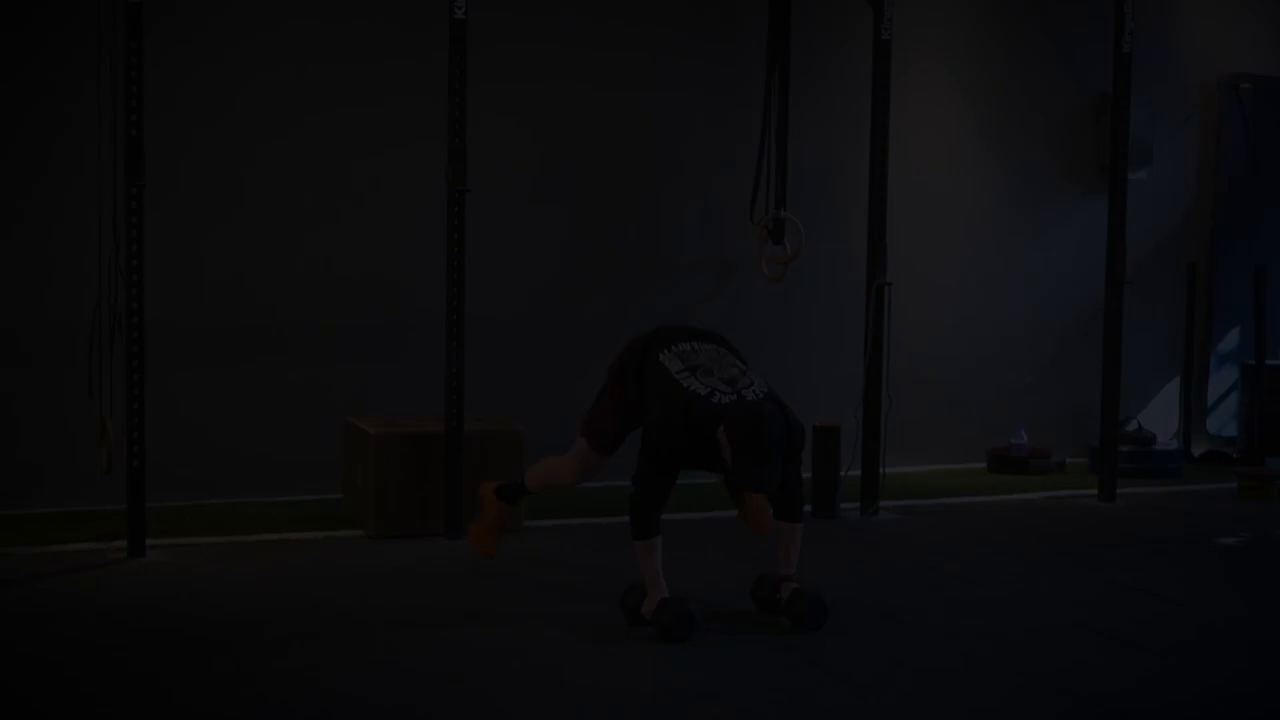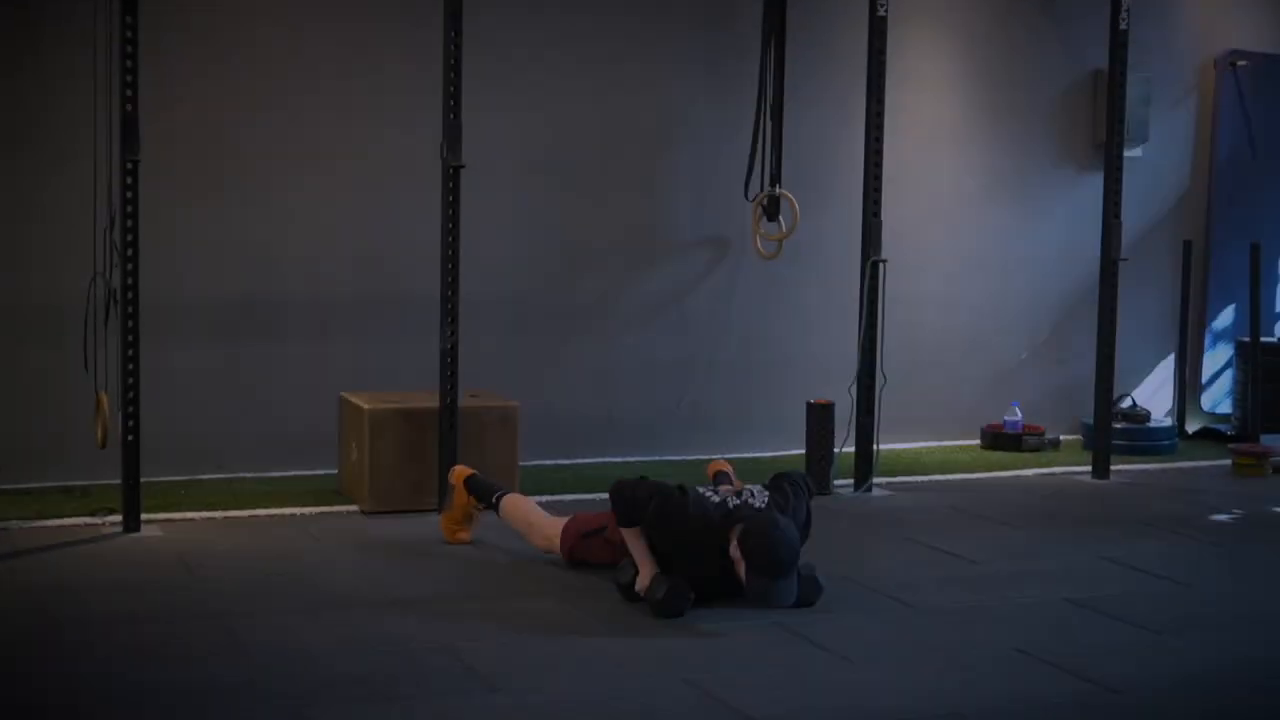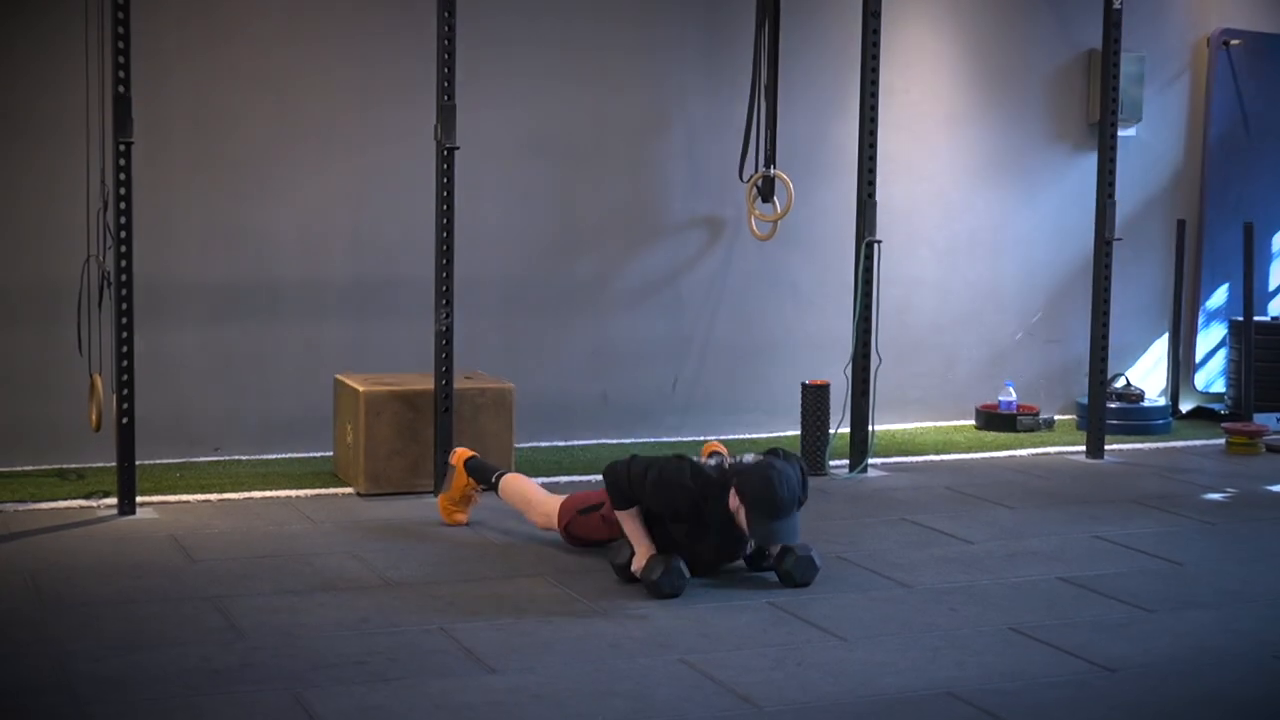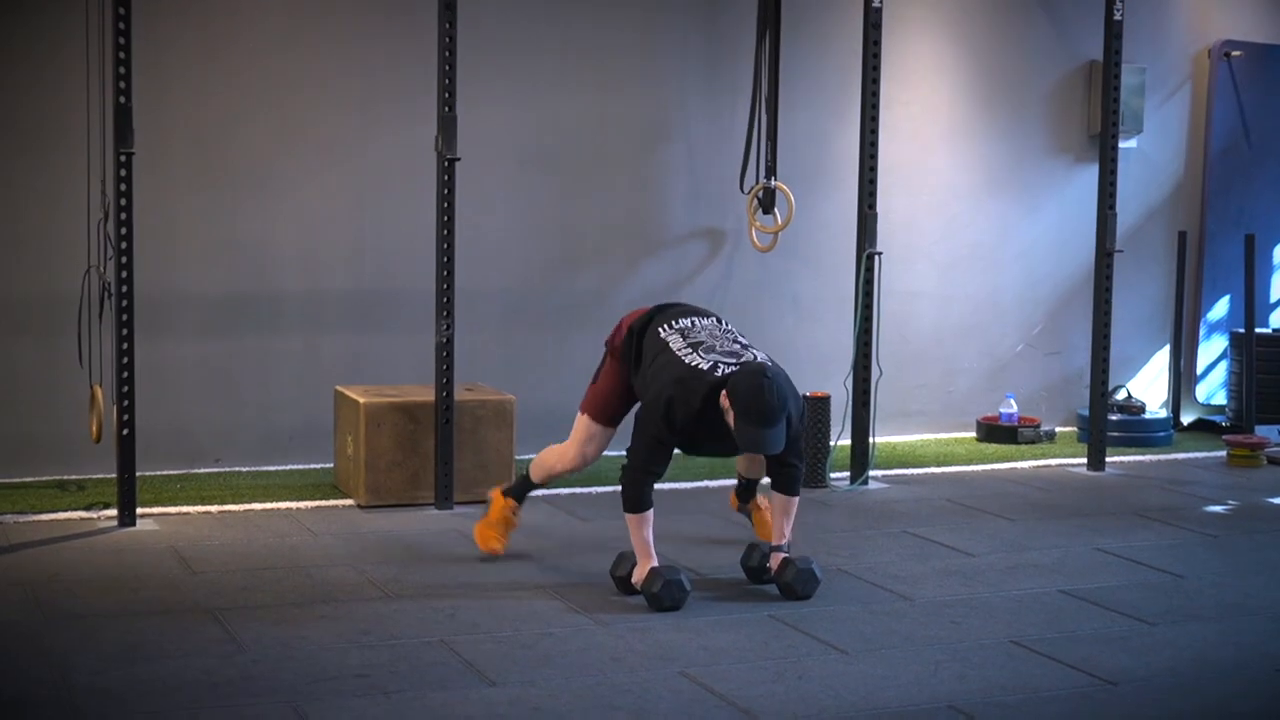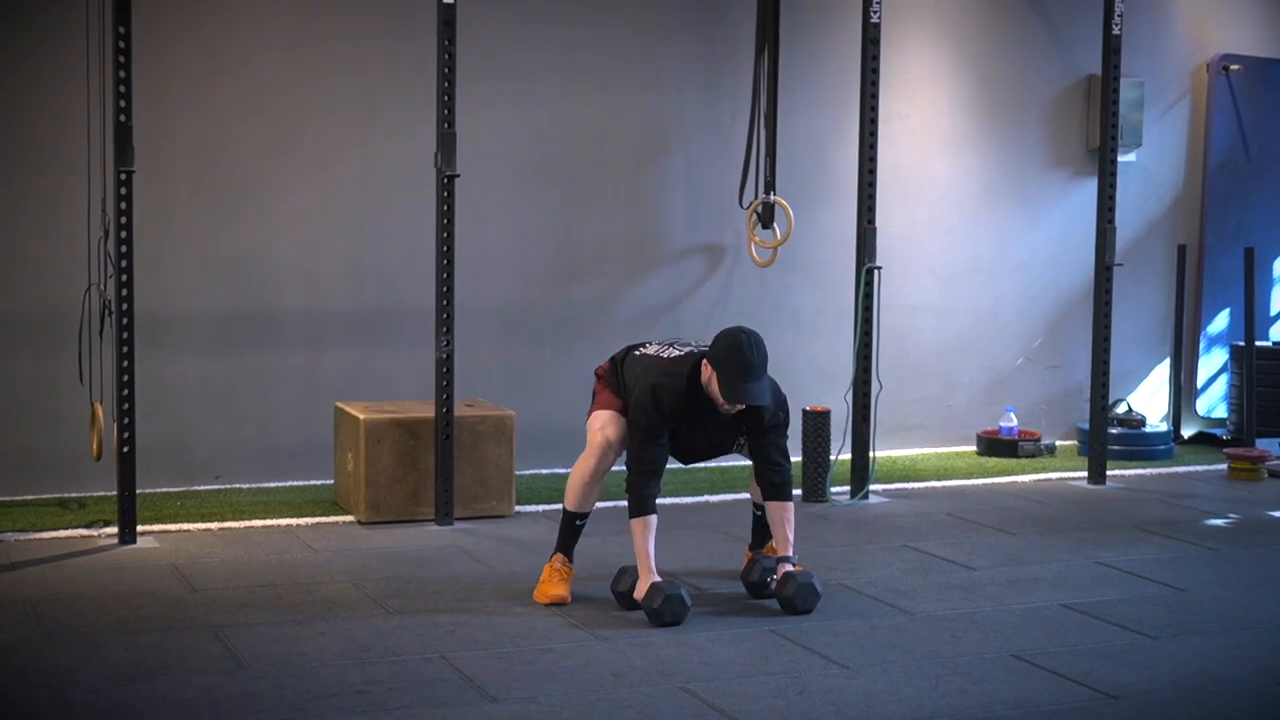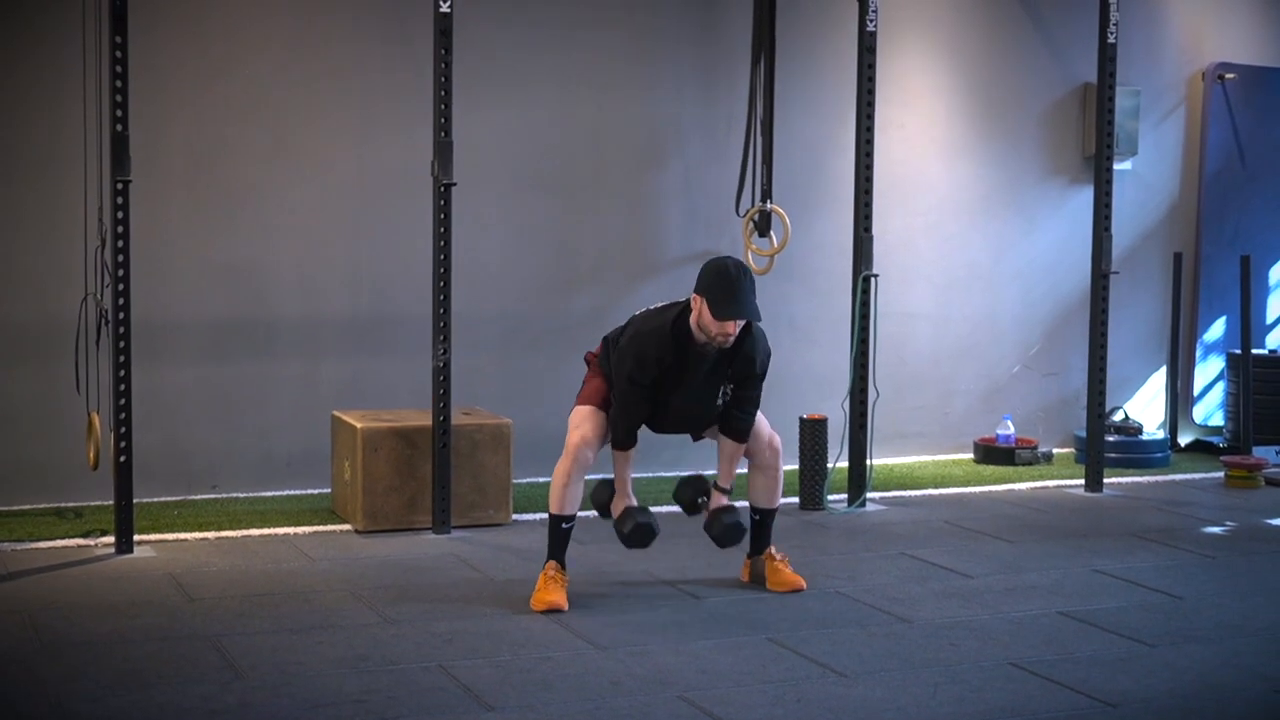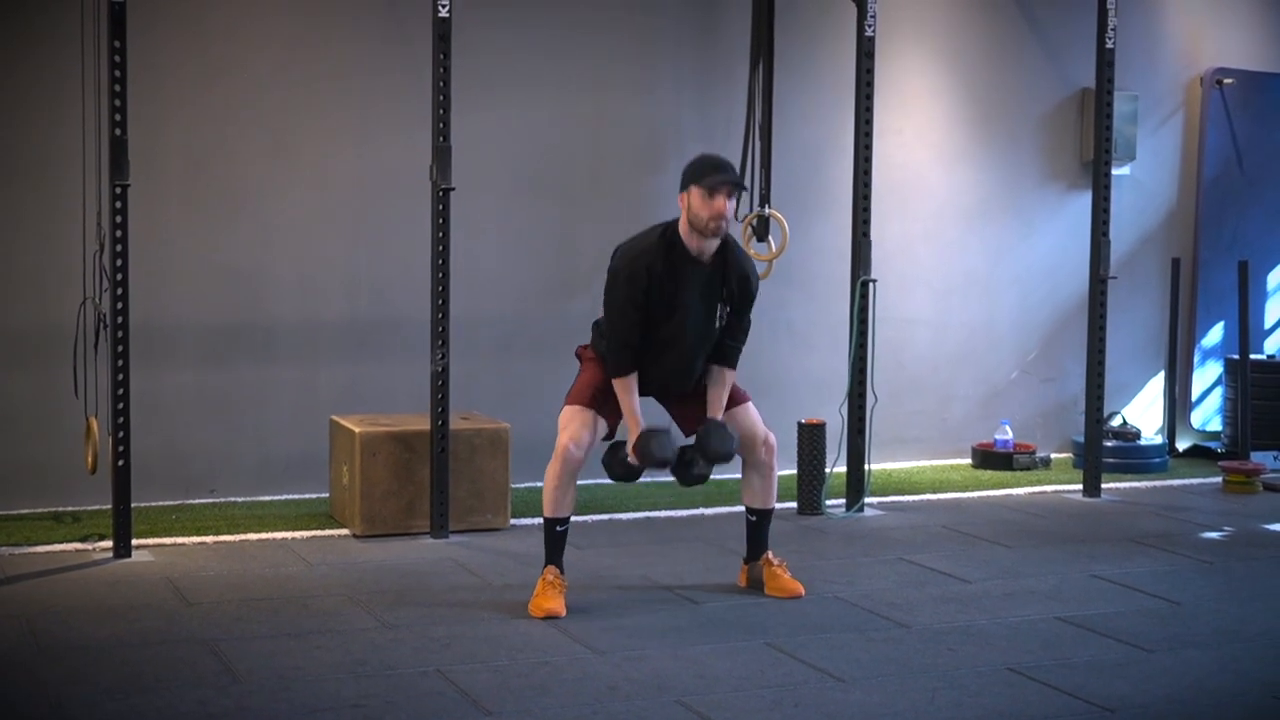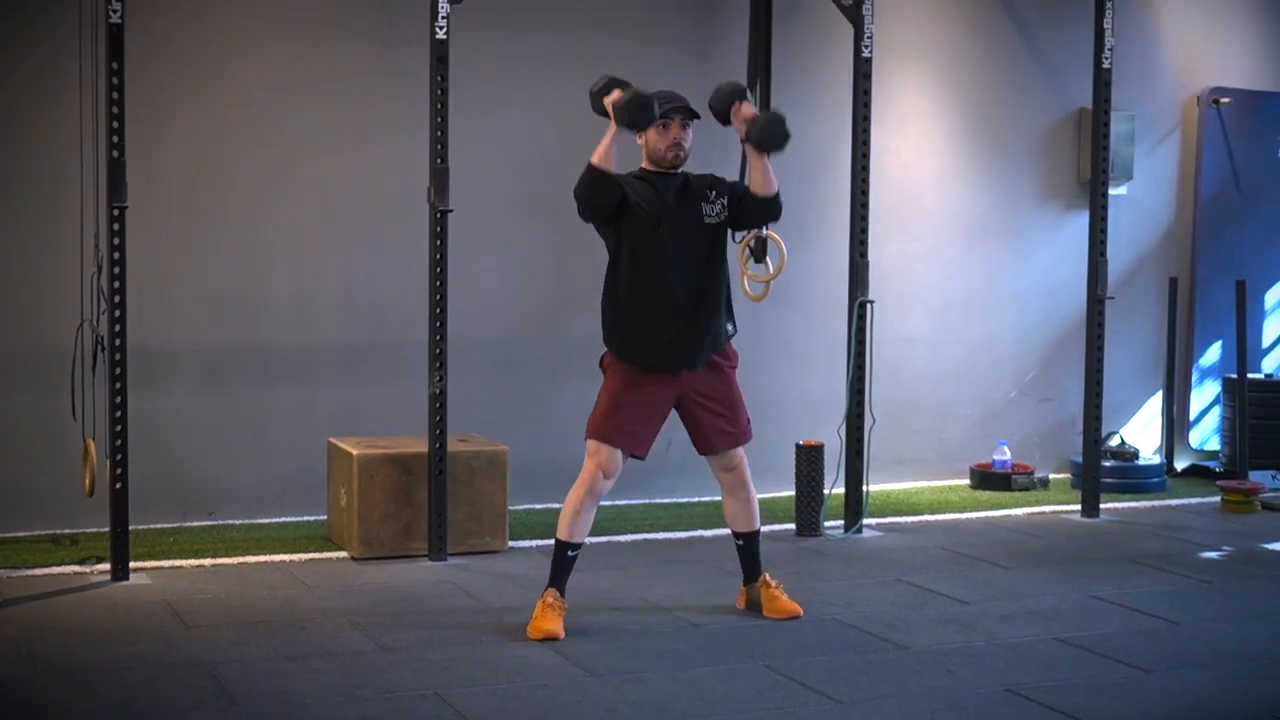
dt=0.4s
person 1, frame 1
left shoulder: (781, 428)
right shoulder: (673, 427)
left elbow: (790, 499)
right elbow: (644, 505)
left wrist: (789, 578)
right wrist: (656, 590)
right knee: (578, 467)
left ankle: (742, 492)
right ankle: (501, 498)
person 1, frame 2
left shoulder: (788, 518)
right shoulder: (689, 522)
left elbow: (791, 483)
right elbow: (623, 494)
right wrist: (647, 567)
right hip: (644, 529)
right knee: (549, 534)
left ankle: (723, 479)
right ankle: (472, 486)
person 1, frame 3
left shoulder: (789, 480)
right shoulder: (690, 485)
left elbow: (783, 463)
right elbow: (616, 477)
left wrist: (774, 536)
right wrist: (644, 550)
right hip: (639, 508)
right knee: (549, 511)
left ankle: (715, 457)
right ankle: (470, 468)
person 1, frame 4
left shoulder: (783, 402)
right shoulder: (677, 397)
left elbow: (788, 470)
right elbow: (640, 472)
left wrist: (780, 550)
right wrist: (646, 561)
left knee: (761, 444)
right knee: (581, 453)
left ankle: (744, 496)
right ankle: (510, 498)
person 1, frame 5
left shoulder: (767, 398)
right shoulder: (660, 388)
left elbow: (775, 476)
right elbow: (643, 481)
left wrist: (786, 561)
right wrist: (647, 574)
right hip: (623, 386)
left knee: (773, 457)
right knee: (601, 447)
left ankle: (761, 550)
right ankle: (560, 561)
person 1, frame 6
left shoulder: (752, 346)
right shoulder: (647, 336)
left elbow: (738, 420)
right elbow: (626, 420)
left wrist: (722, 490)
right wrist: (622, 493)
right hip: (618, 378)
left knee: (768, 446)
right knee: (580, 445)
left ankle: (760, 556)
right ankle: (554, 569)
person 1, frame 7
left shoulder: (739, 268)
right shoulder: (639, 259)
left elbow: (728, 349)
right elbow: (618, 344)
left wrist: (715, 421)
right wrist: (633, 425)
left hip: (690, 367)
right hip: (619, 366)
left knee: (762, 443)
right knee: (571, 446)
left ankle: (757, 562)
right ankle: (552, 574)
person 1, frame 8
left shoulder: (712, 190)
right shoulder: (623, 198)
left elbow: (767, 208)
right elbow: (588, 198)
left wrist: (754, 141)
right wrist: (613, 126)
left hip: (708, 359)
right hip: (638, 363)
left knee: (737, 472)
right knee: (597, 474)
left ankle: (756, 586)
right ankle: (552, 596)
